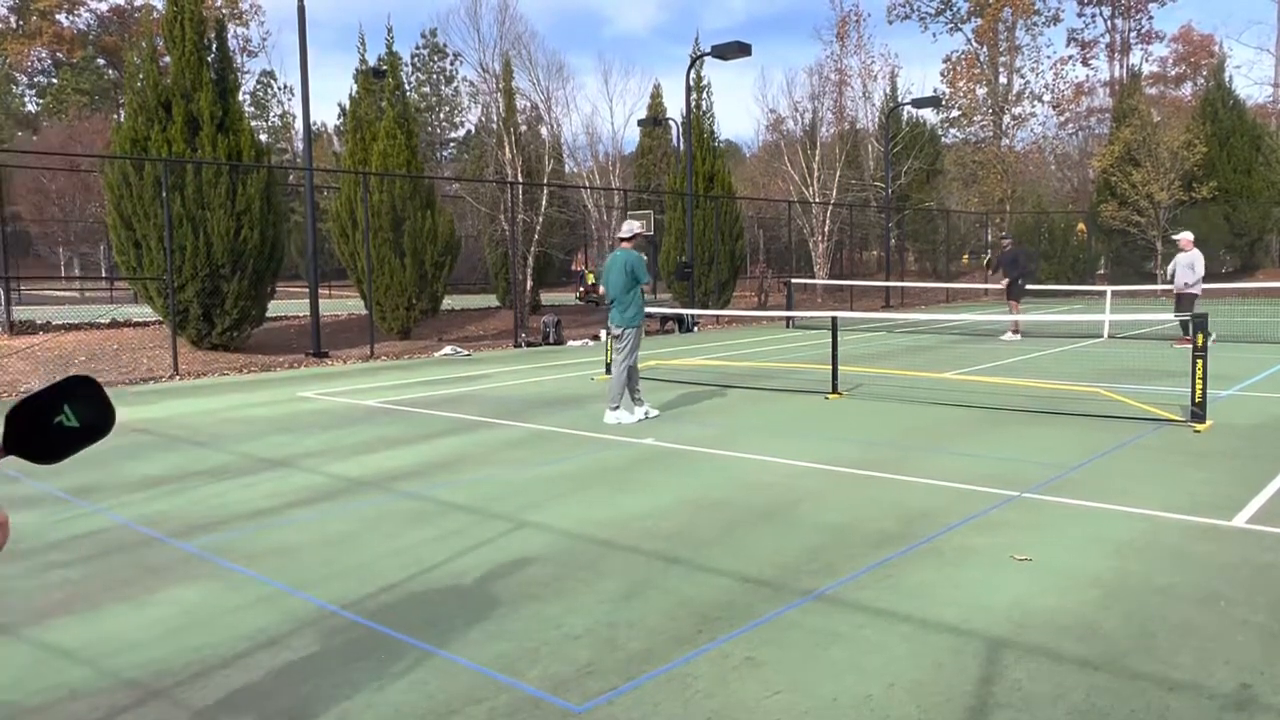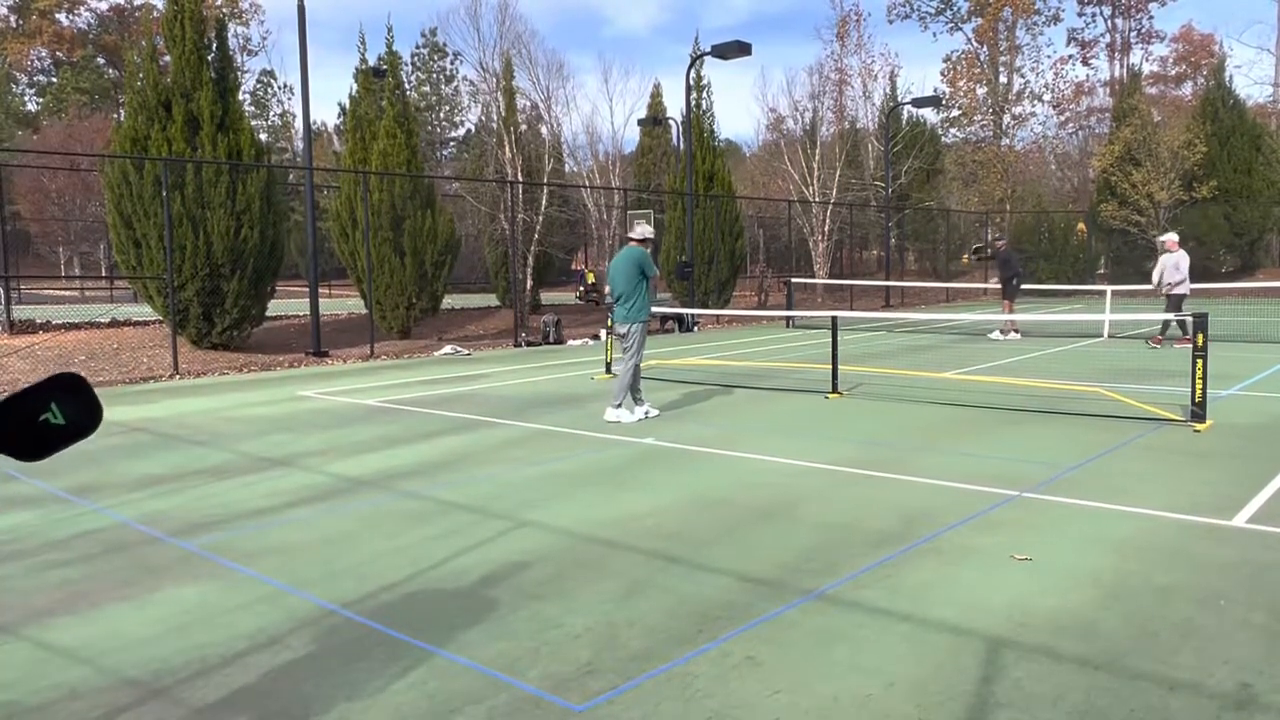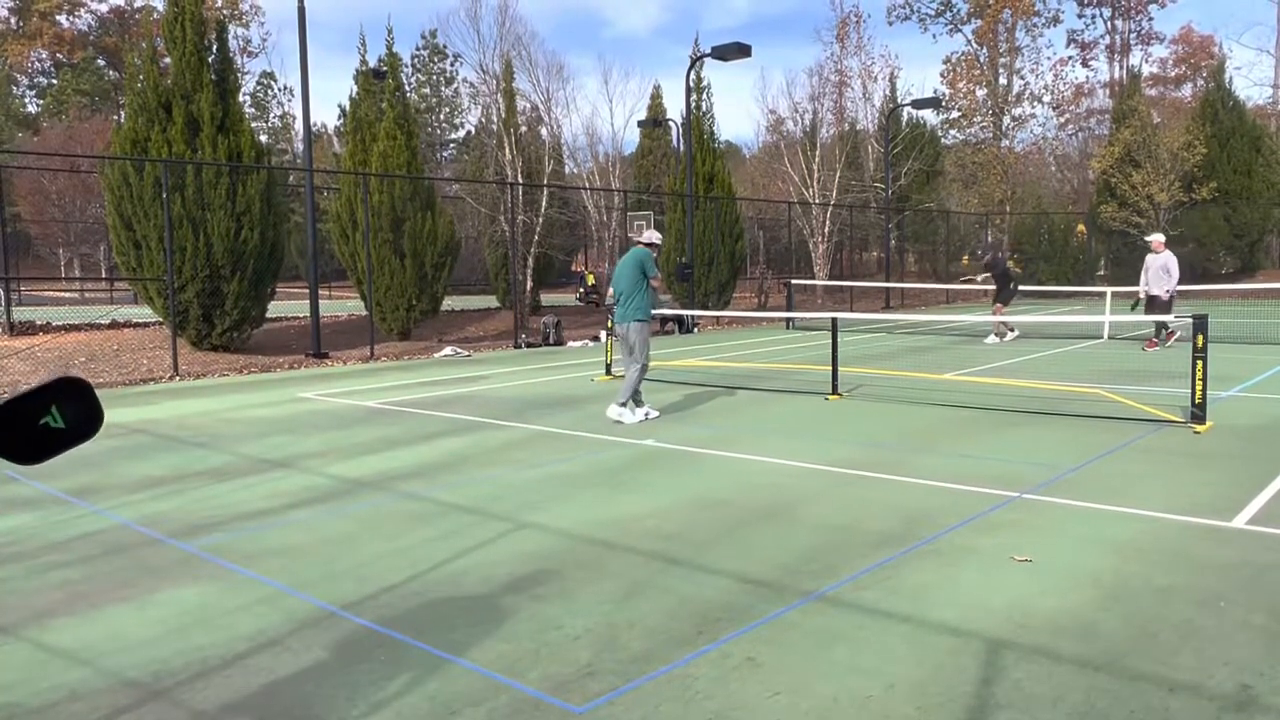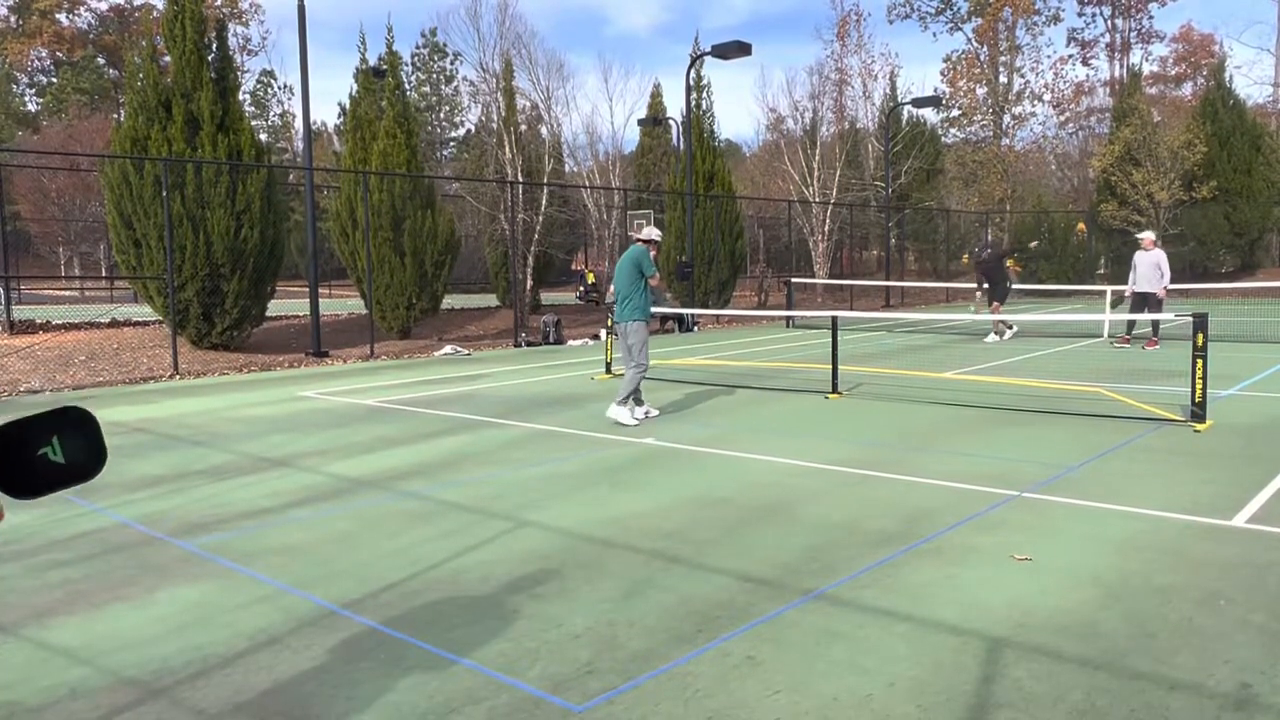
dt=0.3s
person 1, frame 1
left shoulder: (610, 259)
right shoulder: (634, 258)
left elbow: (602, 291)
right elbow: (647, 287)
right wrist: (644, 266)
left hip: (616, 318)
right hip: (630, 320)
left knee: (630, 364)
right knee: (623, 365)
left ankle: (639, 406)
right ankle: (613, 411)
person 1, frame 2
left shoulder: (617, 258)
right shoulder: (640, 254)
left elbow: (608, 290)
right elbow: (655, 277)
left hip: (621, 317)
right hip: (635, 317)
left knee: (633, 362)
right knee: (630, 363)
left ankle: (639, 406)
right ankle: (615, 408)
person 1, frame 3
left shoulder: (625, 258)
right shoulder: (644, 254)
left elbow: (611, 292)
right elbow: (656, 282)
right wrist: (653, 263)
left hip: (621, 318)
right hip: (636, 318)
left knee: (632, 365)
right knee: (640, 364)
left ankle: (638, 407)
right ankle: (619, 405)
person 1, frame 4
left shoulder: (626, 255)
right shoulder: (641, 252)
left elbow: (612, 289)
right elbow: (654, 281)
right wrist: (651, 261)
left hip: (622, 317)
right hip: (634, 317)
left knee: (633, 364)
right knee: (639, 364)
left ankle: (638, 406)
right ankle: (618, 404)
